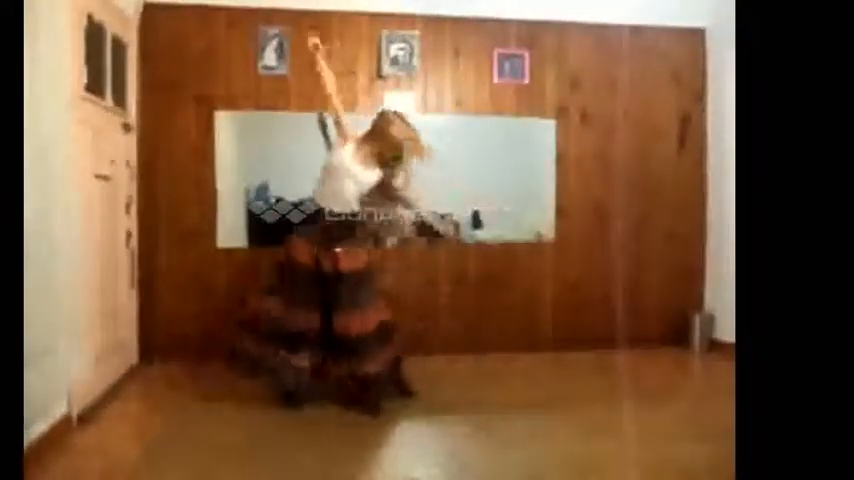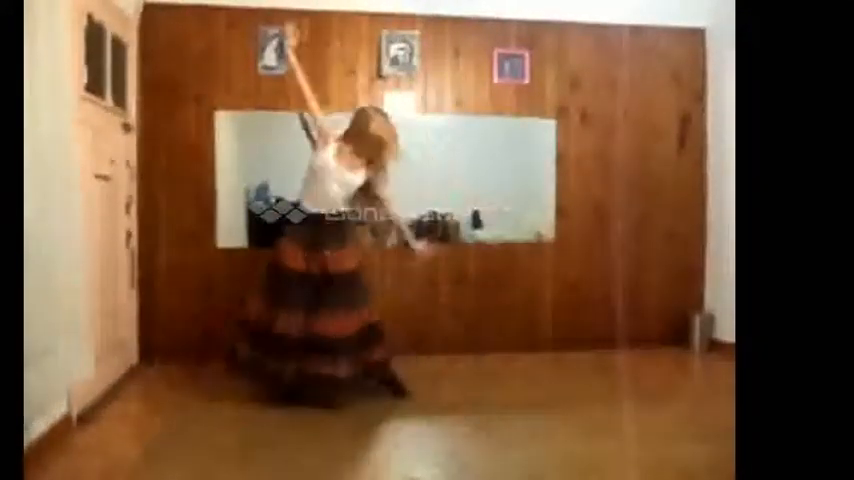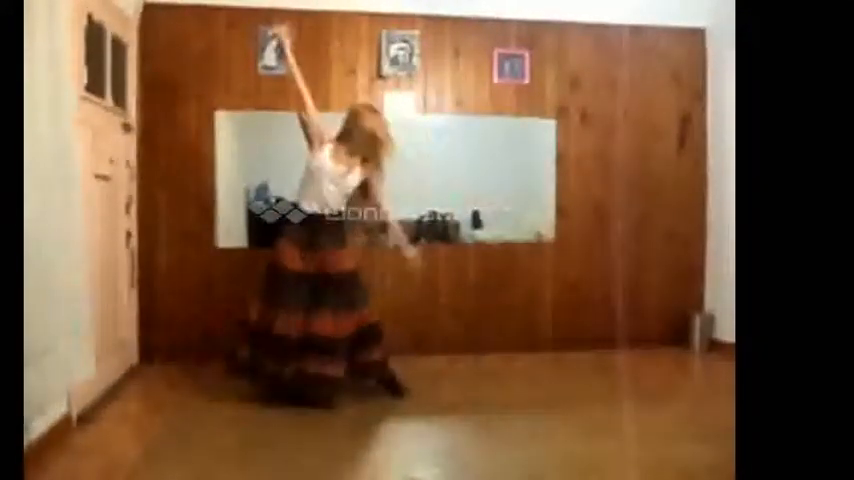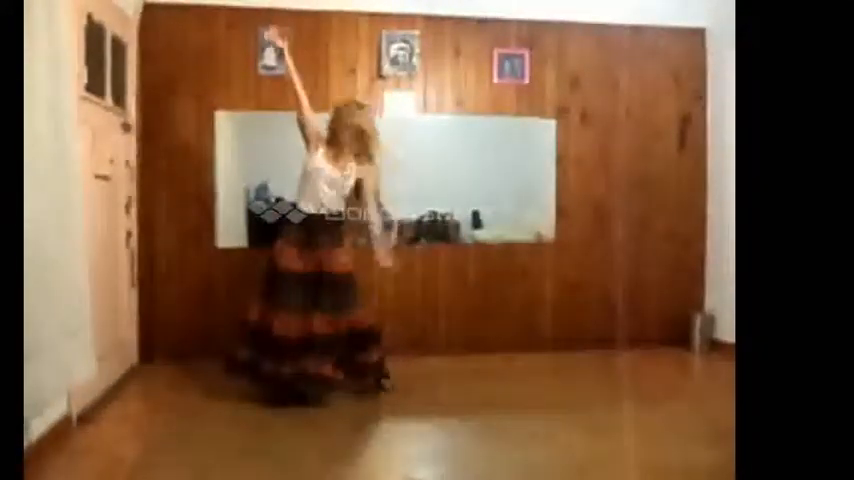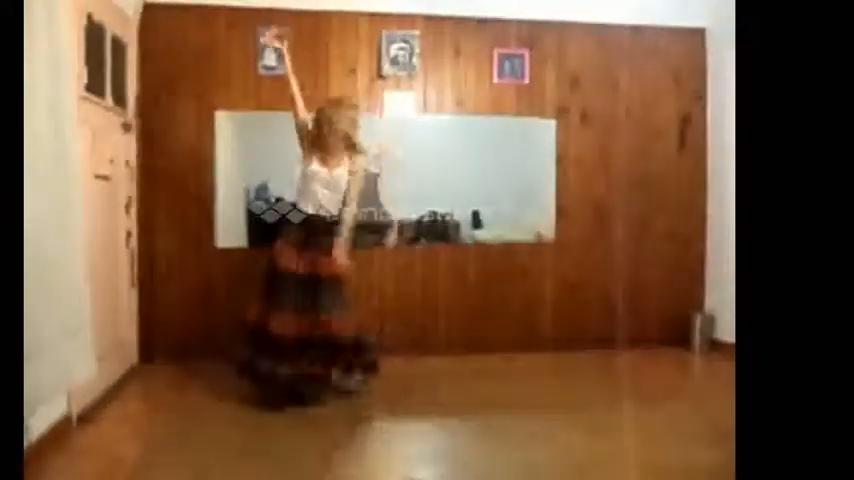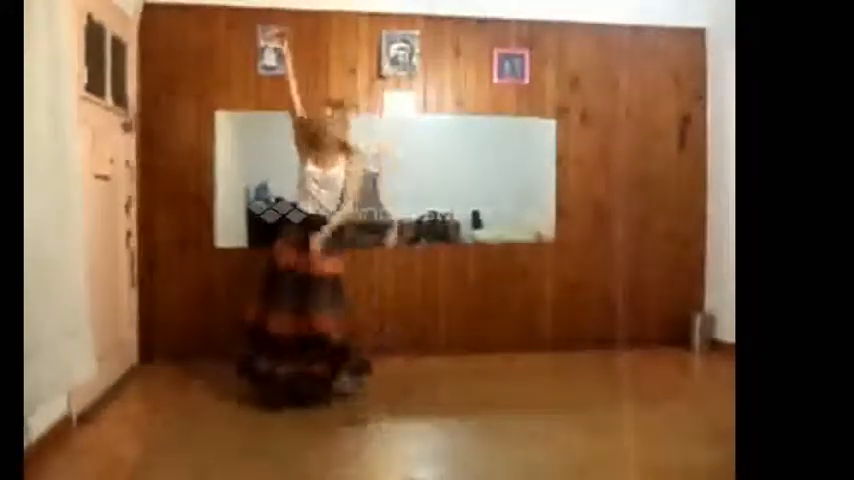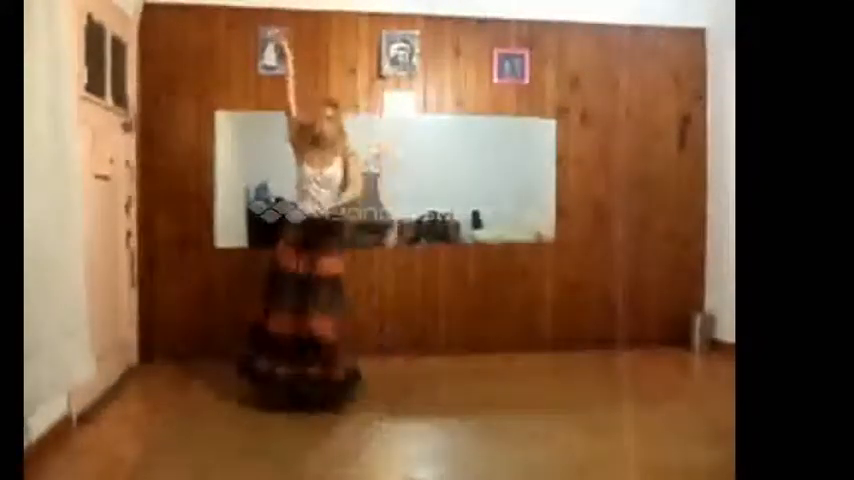
dt=0.1s
person 1, frame 1
left shoulder: (384, 169)
right shoulder: (347, 141)
left elbow: (399, 195)
right elbow: (332, 95)
right wrist: (319, 55)
left hip: (348, 234)
right hip: (315, 226)
left knee: (359, 307)
right knee: (303, 303)
left ankle: (369, 382)
right ankle: (300, 381)
person 1, frame 2
left shoulder: (371, 167)
right shoulder: (326, 142)
left elbow: (385, 205)
right elbow: (307, 96)
left wrist: (411, 239)
right wrist: (291, 51)
left hip: (337, 235)
right hip: (302, 228)
left knee: (342, 307)
right knee: (292, 304)
left ankle: (328, 379)
right ankle: (289, 379)
person 1, frame 3
left shoulder: (367, 165)
right shoulder: (322, 143)
left elbow: (380, 205)
right elbow: (304, 96)
left wrist: (403, 242)
right wrist: (287, 51)
left hip: (334, 235)
right hip: (300, 229)
left knee: (342, 308)
right knee: (290, 306)
left ankle: (323, 381)
right ankle: (287, 381)
person 1, frame 4
left shoulder: (364, 164)
right shoulder: (316, 143)
left elbow: (370, 205)
right elbow: (302, 99)
left wrist: (381, 243)
right wrist: (286, 53)
left hip: (332, 233)
right hip: (299, 230)
left knee: (337, 309)
right knee: (289, 307)
right ankle: (285, 381)
person 1, frame 5
left shoulder: (355, 160)
right shoulder: (310, 146)
left elbow: (352, 204)
right elbow: (297, 101)
left wrist: (343, 241)
right wrist: (285, 57)
left hip: (328, 234)
right hip: (298, 230)
left knee: (327, 310)
right knee: (287, 308)
left ankle: (317, 379)
right ankle: (283, 381)
person 1, frame 6
left shoulder: (351, 158)
right shoulder: (306, 150)
left elbow: (350, 203)
right elbow: (296, 105)
left wrist: (324, 233)
right wrist: (287, 59)
left hip: (327, 236)
right hip: (295, 232)
left knee: (322, 313)
right knee: (285, 309)
left ankle: (324, 380)
right ankle: (282, 383)
person 1, frame 7
left shoulder: (347, 156)
right shoulder: (302, 151)
left elbow: (356, 190)
right elbow: (291, 106)
left wrist: (326, 208)
right wrist: (287, 57)
left hip: (327, 237)
right hip: (297, 232)
left knee: (320, 315)
right knee: (285, 310)
left ankle: (324, 386)
right ankle: (283, 383)
